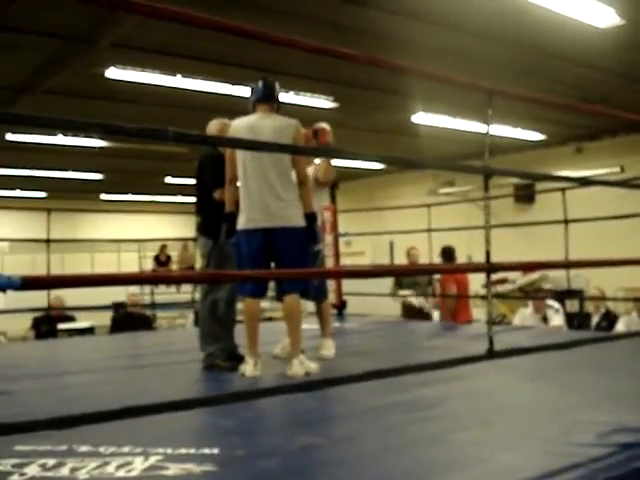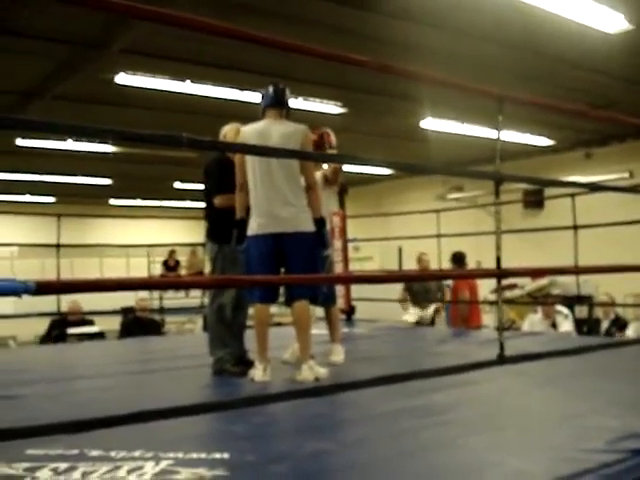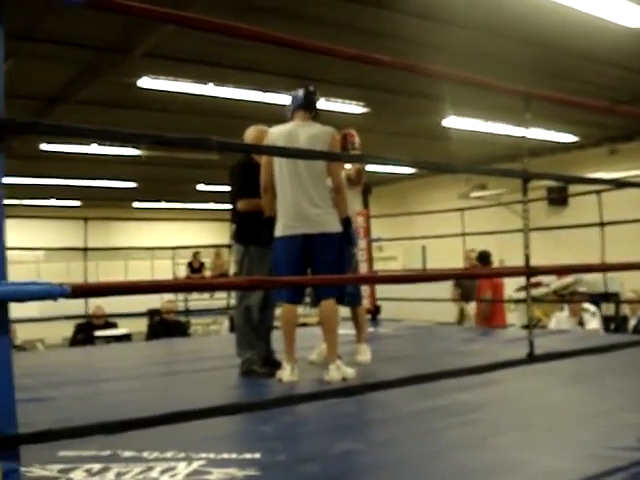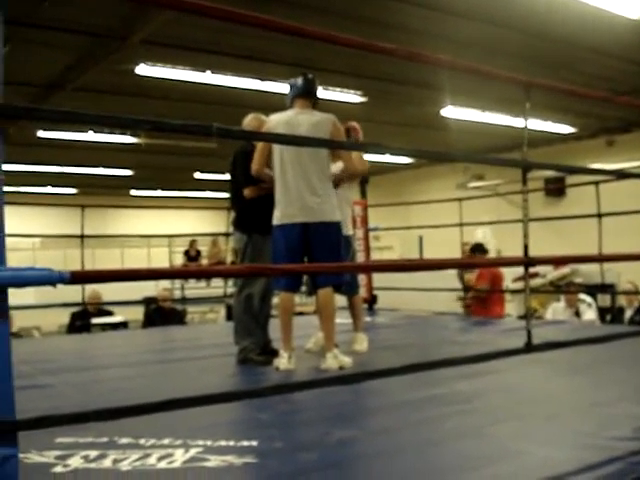
dt=0.5s
person 1, frame 1
left shoulder: (235, 128)
right shoulder: (292, 127)
left elbow: (230, 180)
right elbow: (302, 178)
left wrist: (229, 216)
right wrist: (311, 217)
left hip: (250, 220)
right hip: (288, 219)
left knee: (251, 291)
right knee: (291, 289)
left ankle: (252, 359)
right ankle: (296, 358)
person 1, frame 2
left shoulder: (245, 134)
right shoulder: (300, 132)
left elbow: (241, 185)
right elbow: (311, 184)
left wrist: (240, 222)
right wrist: (320, 222)
left hip: (260, 226)
right hip: (297, 224)
left knee: (261, 297)
right knee: (300, 294)
left ankle: (262, 365)
right ankle: (306, 363)
person 1, frame 3
left shoulder: (273, 135)
right shoulder: (328, 134)
left elbow: (265, 186)
right elbow: (337, 185)
left wrist: (269, 218)
right wrist: (346, 221)
left hip: (287, 227)
right hip: (324, 225)
left knee: (289, 297)
right knee: (327, 294)
left ankle: (290, 364)
right ankle: (333, 363)
person 1, frame 4
left shoulder: (273, 122)
right shoulder: (329, 122)
left elbow: (256, 169)
right elbow: (354, 168)
left hip: (286, 215)
right hip: (322, 213)
left knee: (286, 285)
right knee: (324, 283)
left ankle: (286, 353)
right ankle: (330, 352)
person 2, frame 1
left shoulder: (220, 159)
right shoulder: (213, 157)
right elbow: (219, 193)
left hip: (225, 232)
right hip: (215, 233)
left knee: (227, 293)
right knee: (215, 293)
left ankle: (226, 348)
right ankle: (212, 353)
person 2, frame 2
left shoulder: (238, 167)
right shoulder: (218, 163)
right elbow: (220, 199)
right hip: (223, 239)
left knee: (239, 299)
right knee: (223, 299)
left ankle: (236, 353)
right ankle: (222, 358)
person 2, frame 3
left shoulder: (262, 169)
right shoulder: (243, 166)
right elbow: (243, 203)
left hip: (266, 241)
right hip: (250, 242)
left knee: (266, 301)
right knee: (250, 301)
left ankle: (264, 354)
right ankle: (250, 359)
person 2, frame 4
left shoulder: (256, 155)
right shoulder: (246, 153)
right elbow: (249, 191)
left wrist: (276, 185)
left hip: (262, 229)
right hip: (251, 230)
left knee: (263, 289)
right knee: (250, 288)
left ankle: (261, 343)
right ankle: (247, 347)
person 3, frame 1
left shoulder: (317, 170)
left elbow: (327, 177)
left wrist: (325, 149)
left knee: (318, 291)
left ankle: (327, 338)
right ankle: (291, 338)
person 3, frame 2
left shoulder: (326, 177)
left elbow: (336, 167)
left wrist: (330, 147)
left knee: (327, 297)
left ankle: (336, 344)
right ankle: (300, 344)
person 3, frame 3
left shoulder: (350, 177)
left elbow: (359, 168)
left wrist: (354, 148)
left hip: (344, 244)
left knee: (353, 297)
left ankle: (362, 344)
right ankle: (327, 344)
person 3, frame 4
left shoulder: (345, 166)
left wrist: (355, 143)
left hip: (341, 232)
left knee: (350, 286)
left ankle: (359, 333)
right ankle: (323, 332)
